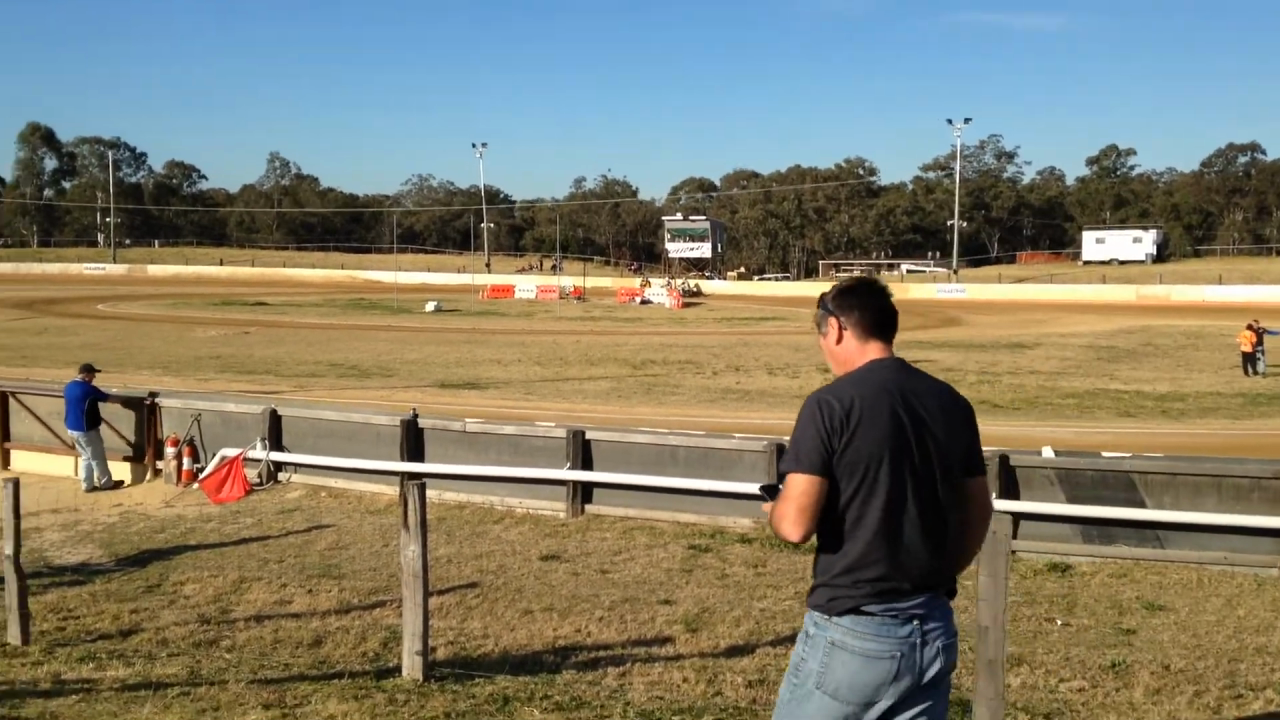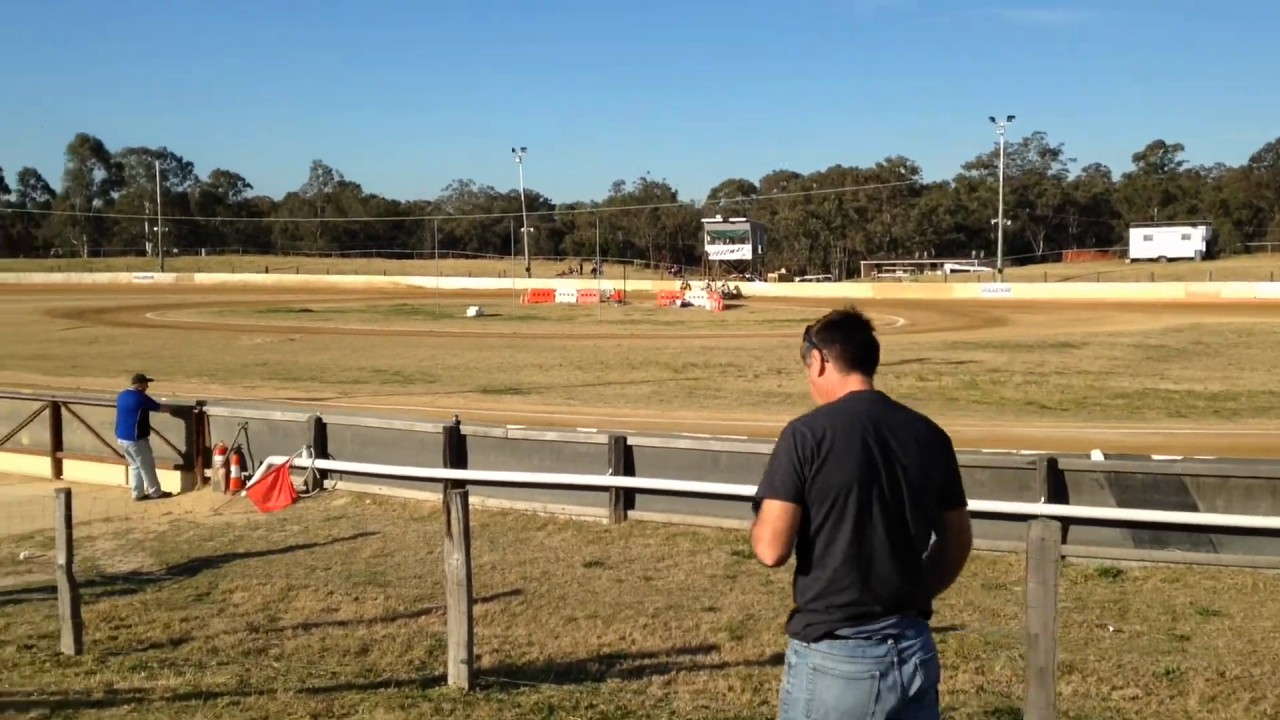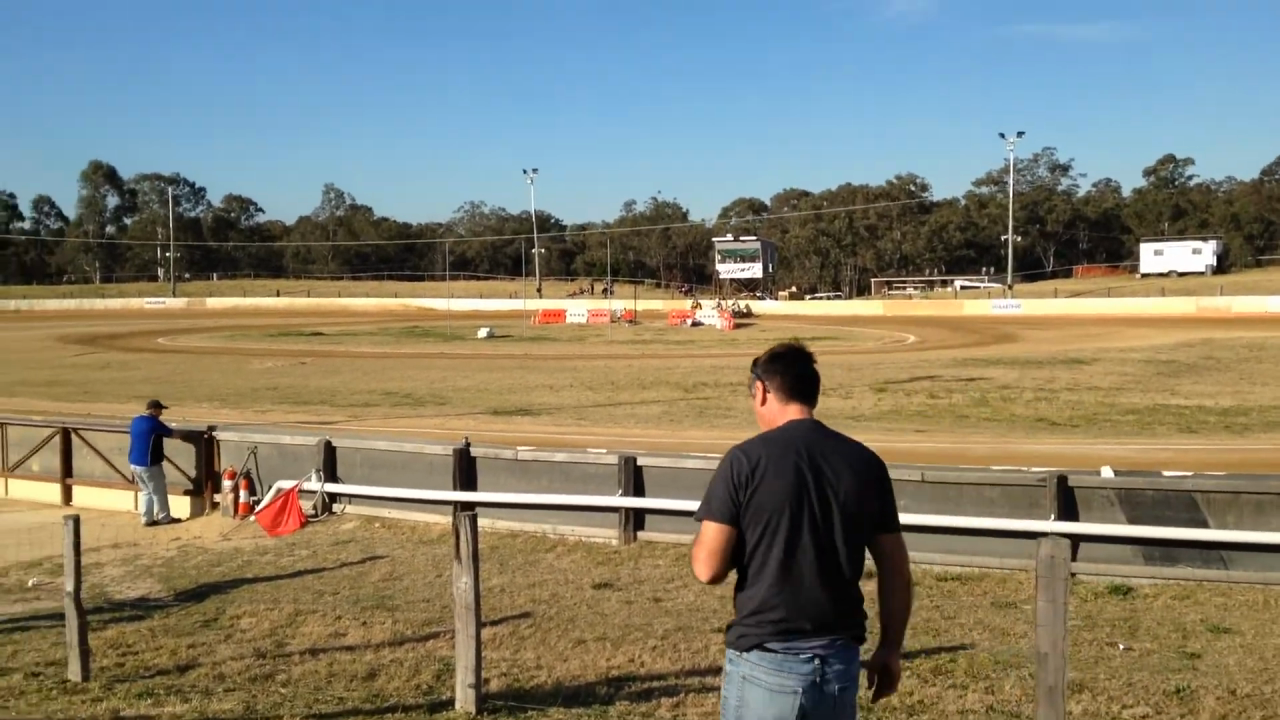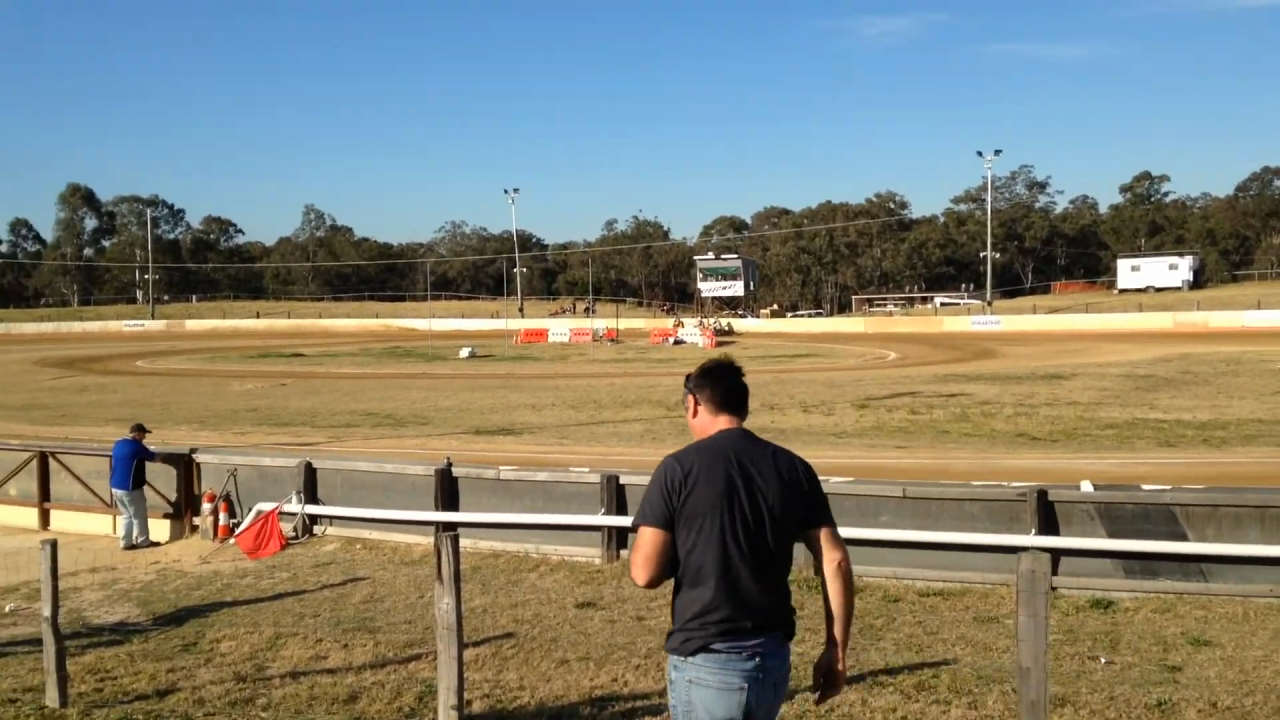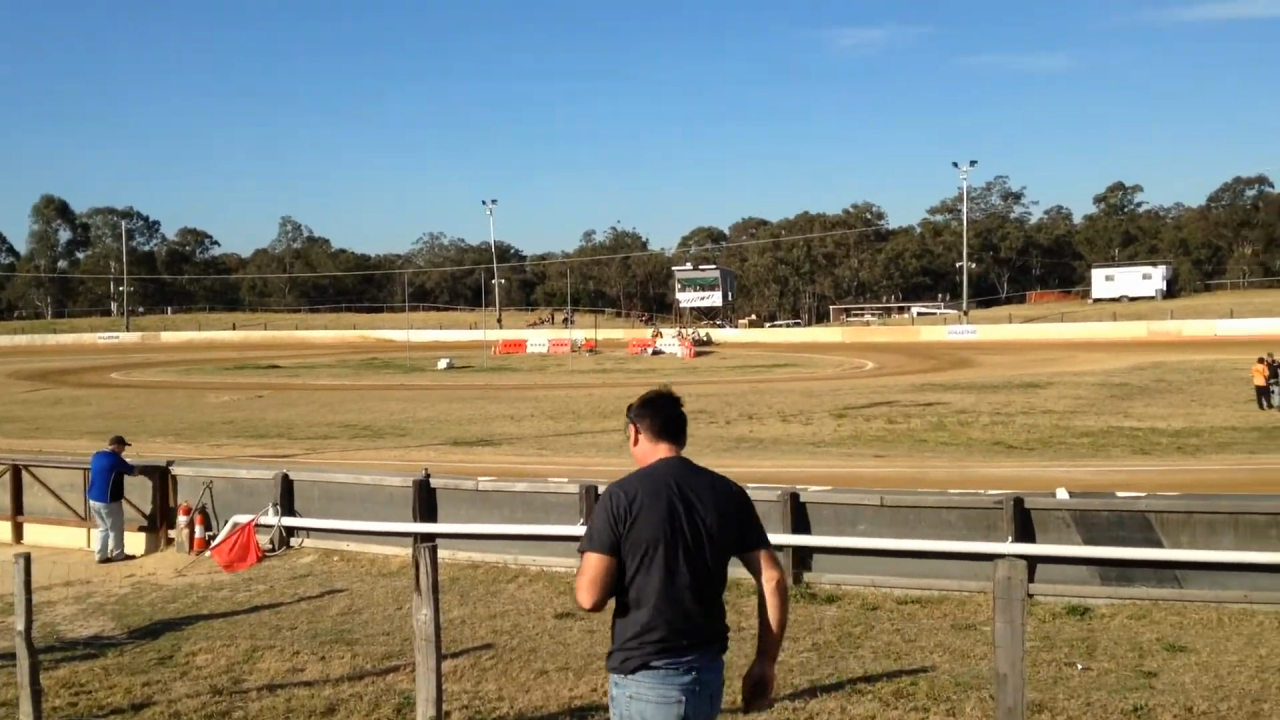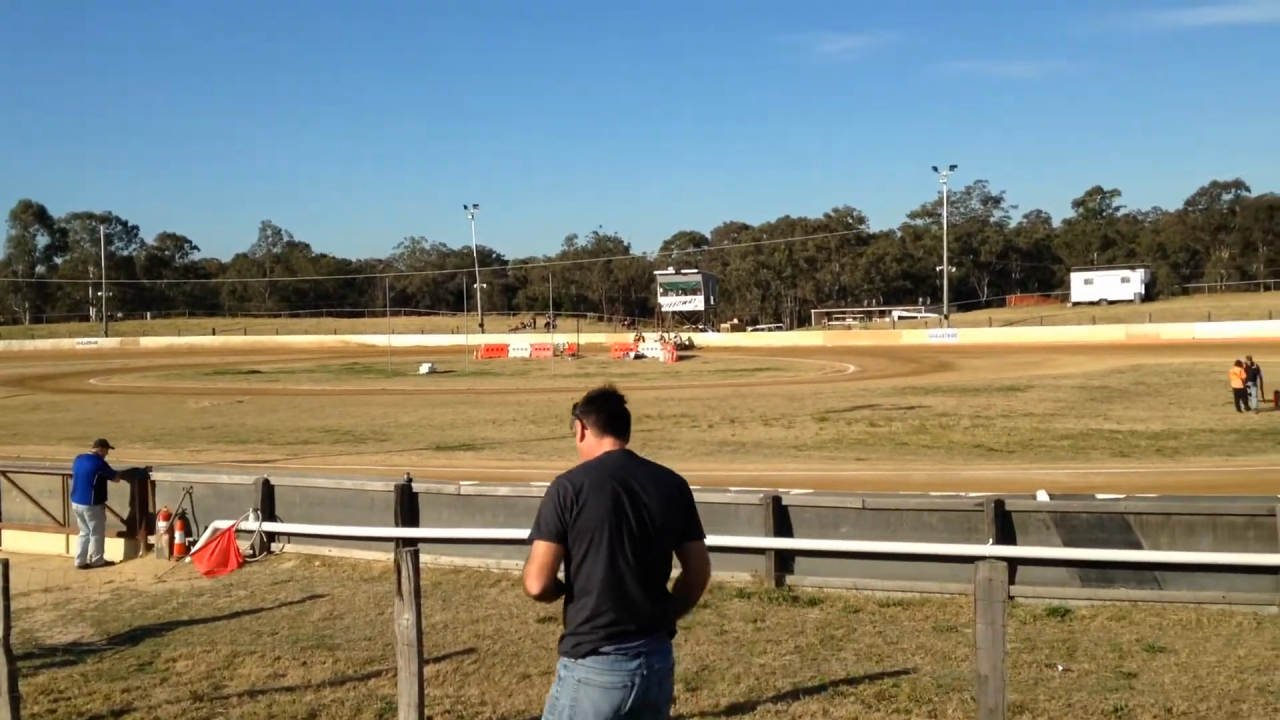
dt=0.2s
person 1, frame 1
left shoulder: (831, 404)
right shoulder: (951, 404)
left elbow: (796, 525)
right elbow: (977, 514)
left wrist: (774, 508)
left hip: (850, 627)
right hip: (931, 627)
person 1, frame 2
left shoulder: (806, 434)
right shoulder: (929, 436)
left elbow: (772, 548)
right elbow: (956, 542)
left wrist: (759, 527)
left hip: (830, 650)
right hip: (910, 646)
person 1, frame 3
left shoulder: (745, 460)
right shoulder: (865, 463)
left elbow: (708, 567)
right elbow: (895, 570)
right wrist: (889, 649)
left hip: (764, 662)
right hip: (838, 662)
person 1, frame 4
left shoulder: (679, 468)
right shoulder: (793, 468)
left elbow: (645, 573)
right elbow: (836, 562)
right wrist: (836, 649)
left hip: (705, 662)
right hip: (772, 658)
person 1, frame 5
left shoulder: (622, 495)
right shoulder: (728, 494)
left elbow: (590, 596)
right elbow: (773, 580)
right wrist: (765, 661)
left hip: (644, 678)
right hip: (707, 673)
person 1, frame 6
left shoulder: (570, 487)
right shoulder: (671, 485)
left elbow: (537, 584)
right elbow: (698, 571)
left hip: (593, 664)
right hip: (655, 659)
